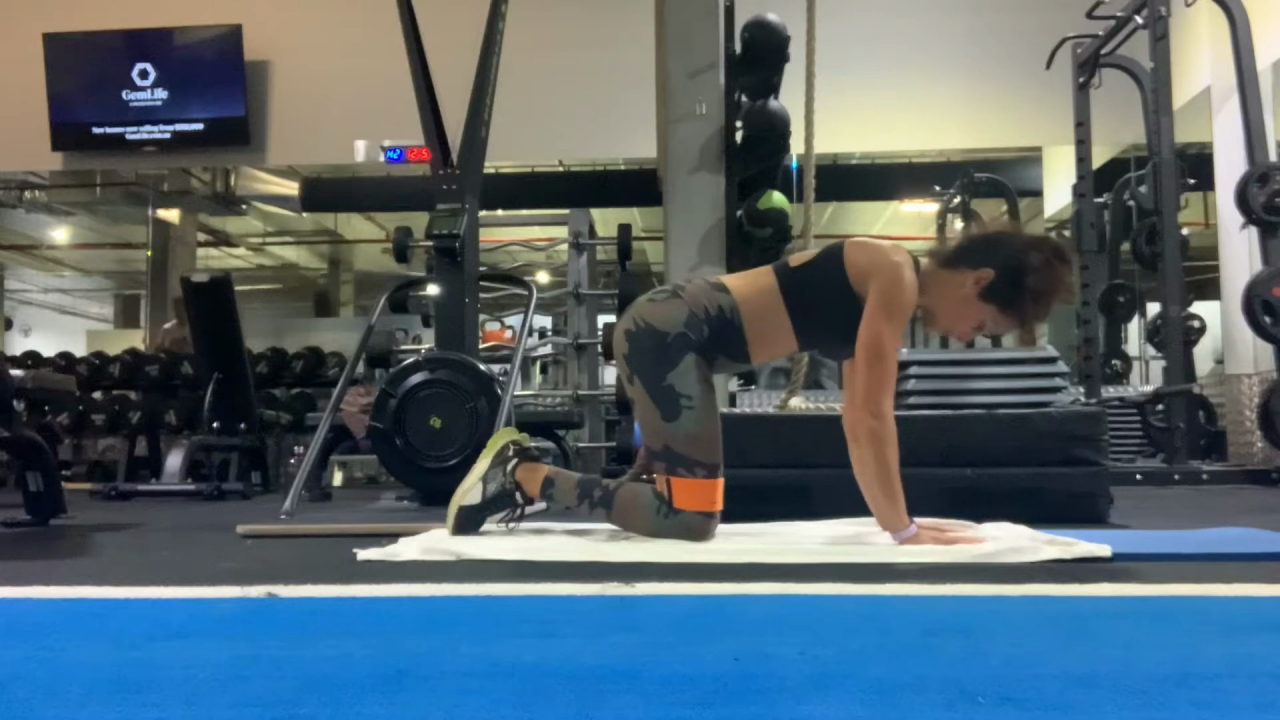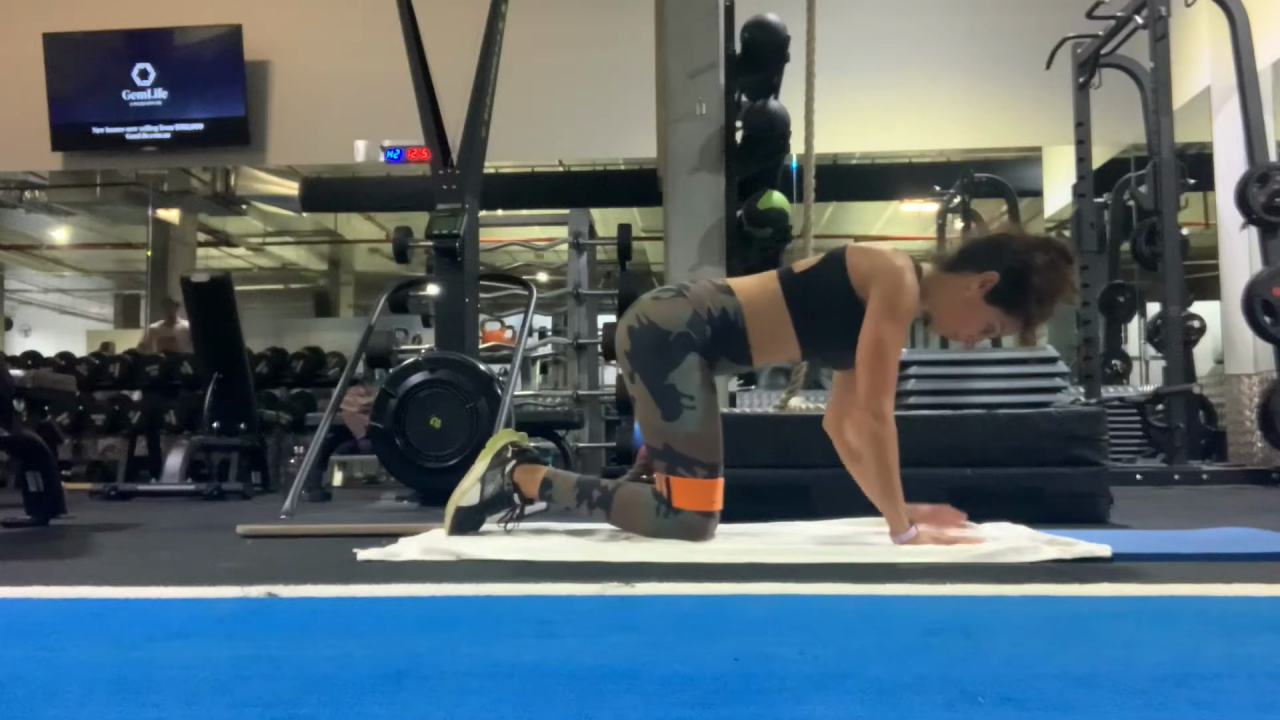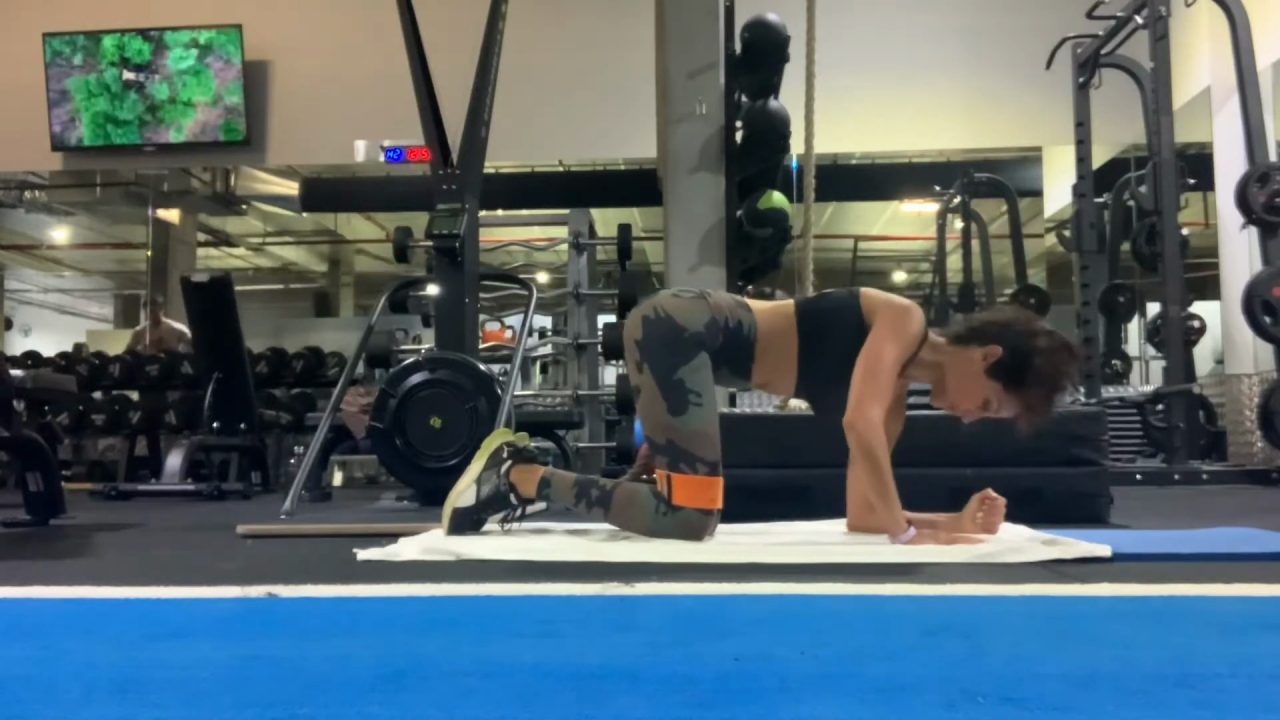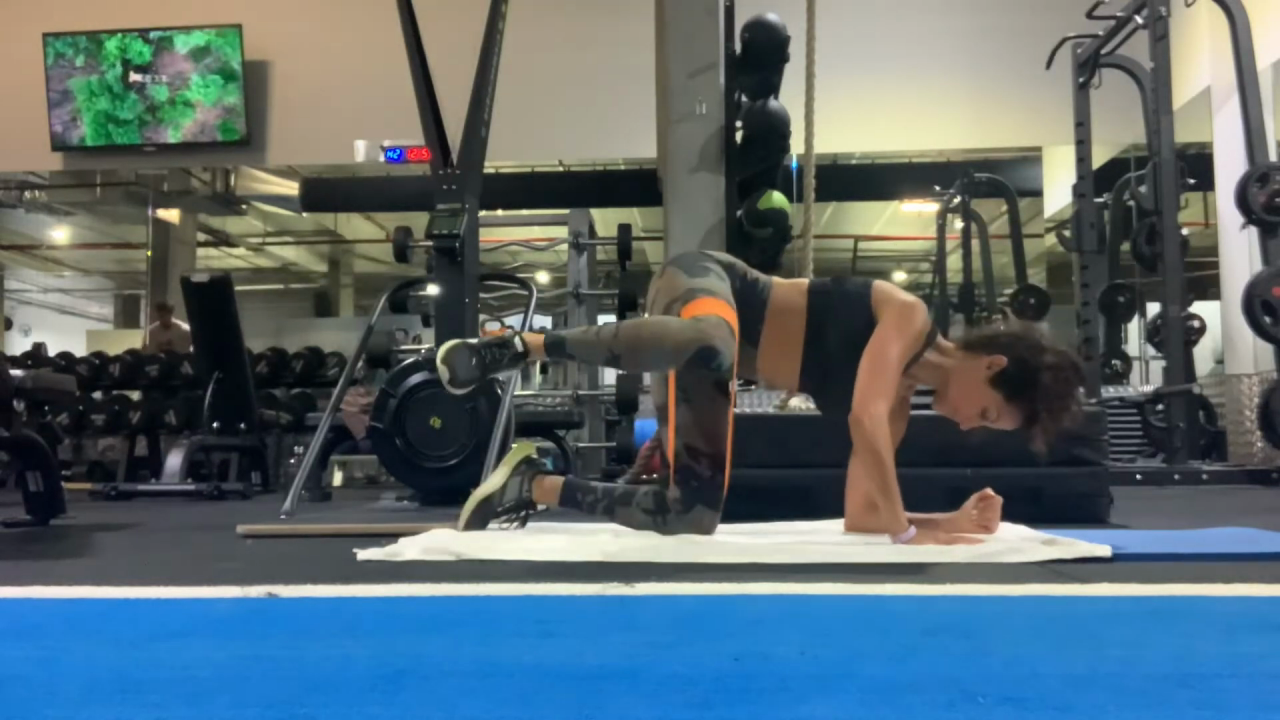
dt=0.7s
person 1, frame 1
left shoulder: (877, 298)
right shoulder: (895, 275)
left elbow: (856, 420)
right elbow: (875, 414)
left wrist: (884, 518)
right wrist: (903, 528)
left hip: (674, 335)
right hip: (668, 331)
left knee: (684, 504)
right knee: (688, 519)
left ankle: (522, 469)
right ankle: (517, 474)
person 1, frame 2
left shoulder: (881, 305)
right shoulder: (897, 279)
left elbow: (841, 422)
right elbow: (874, 415)
left wrist: (894, 507)
right wrist: (903, 529)
left hip: (679, 339)
right hip: (671, 331)
left knee: (686, 507)
right knee: (688, 521)
left ankle: (523, 472)
right ankle: (517, 475)
person 1, frame 3
left shoulder: (897, 394)
right shoulder: (902, 321)
left elbow: (860, 514)
right elbow: (858, 424)
left wrist: (952, 522)
right wrist: (905, 531)
left hip: (691, 346)
right hip: (679, 328)
left knee: (690, 516)
right knee: (685, 519)
left ankle: (521, 471)
right ankle: (513, 474)
person 1, frame 4
left shoulder: (902, 395)
right shoulder: (909, 316)
left elbow: (859, 516)
right elbow: (864, 419)
left wrist: (950, 521)
right wrist: (903, 530)
left hip: (713, 349)
right hip: (701, 278)
left knee: (693, 517)
right knee: (710, 346)
left ankle: (532, 484)
right ankle: (514, 347)
